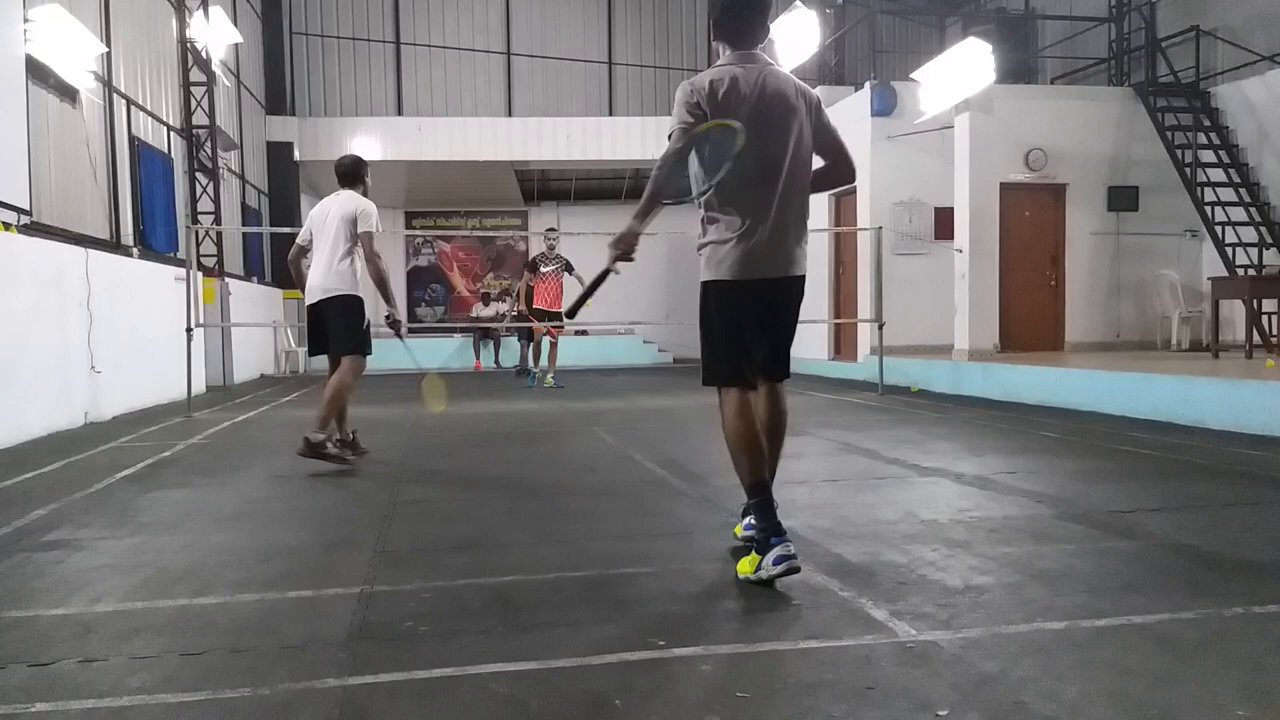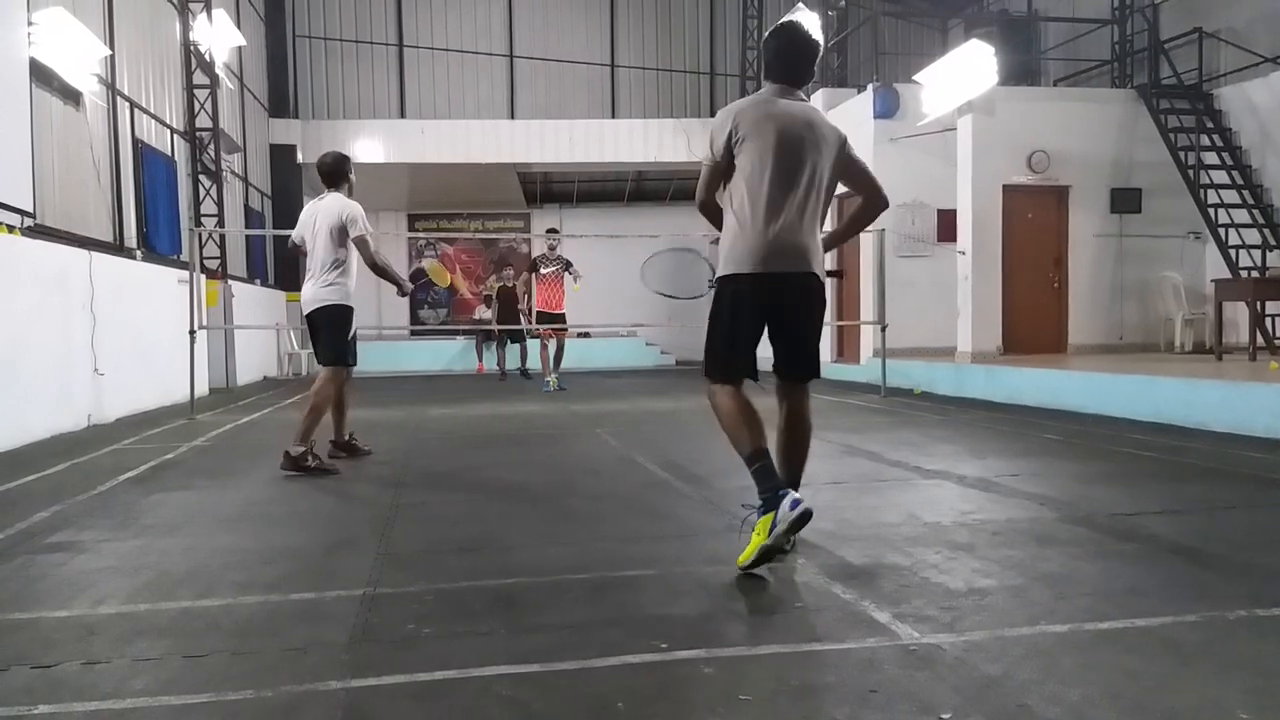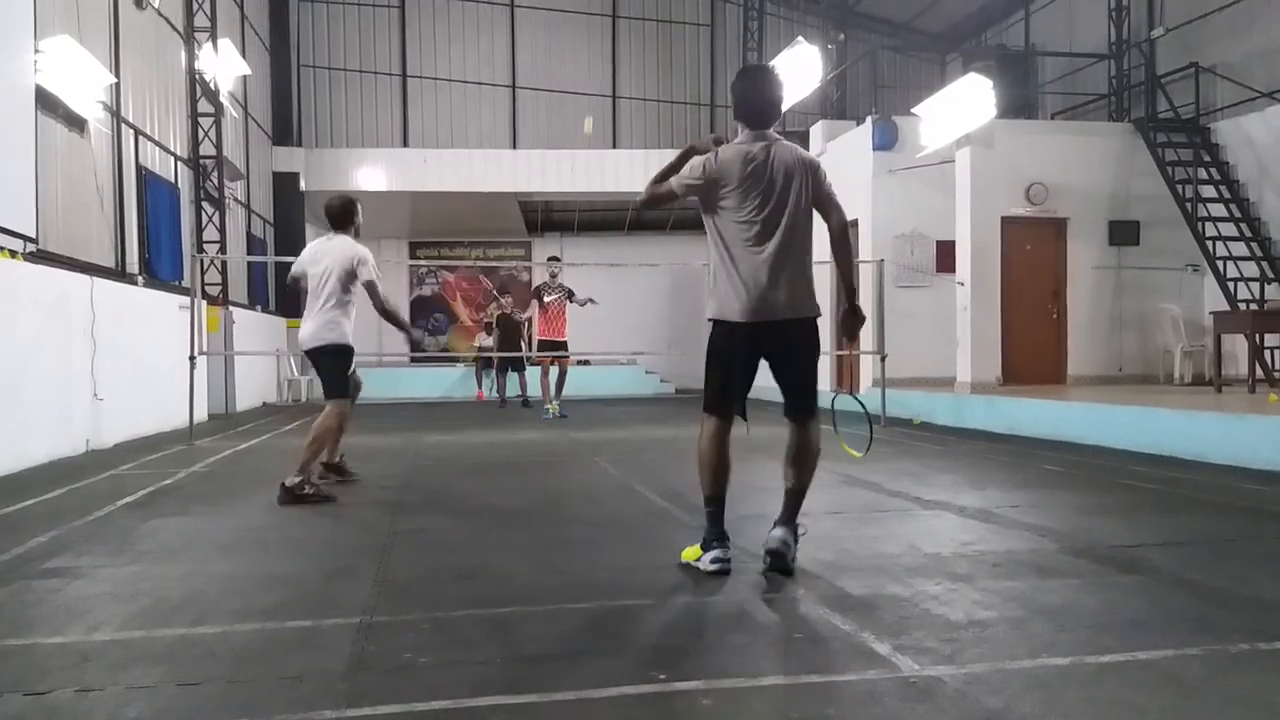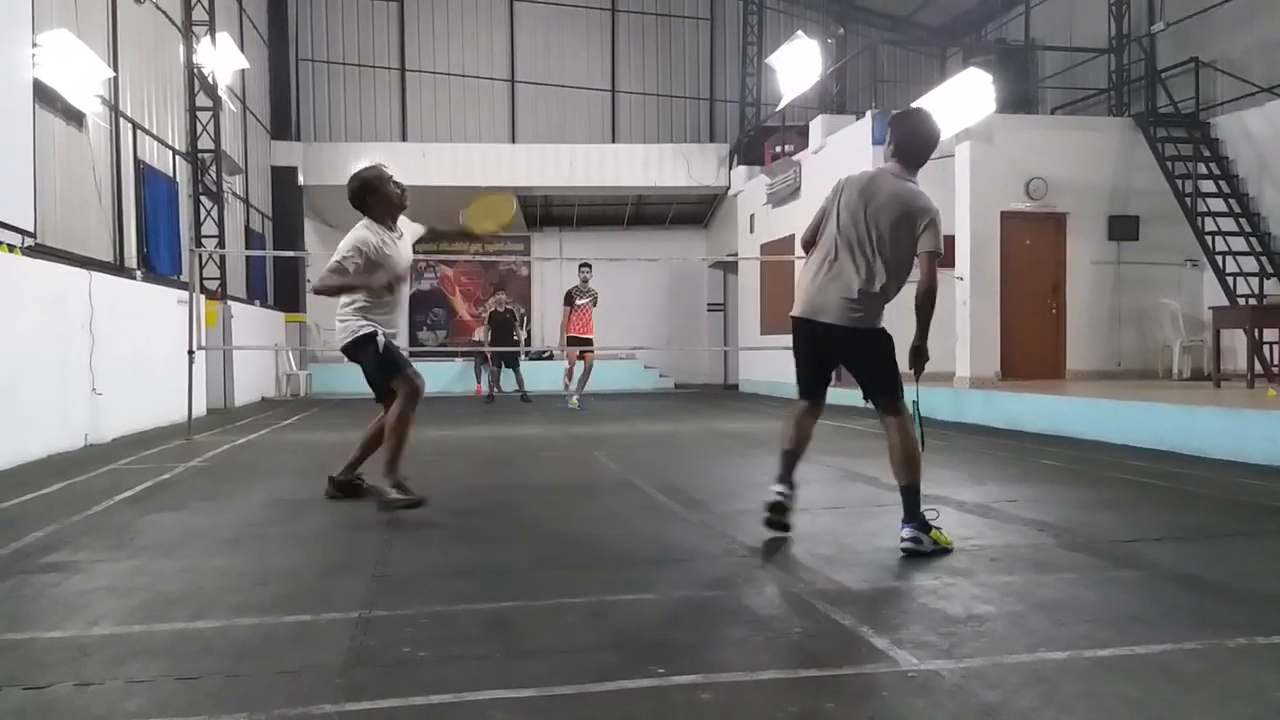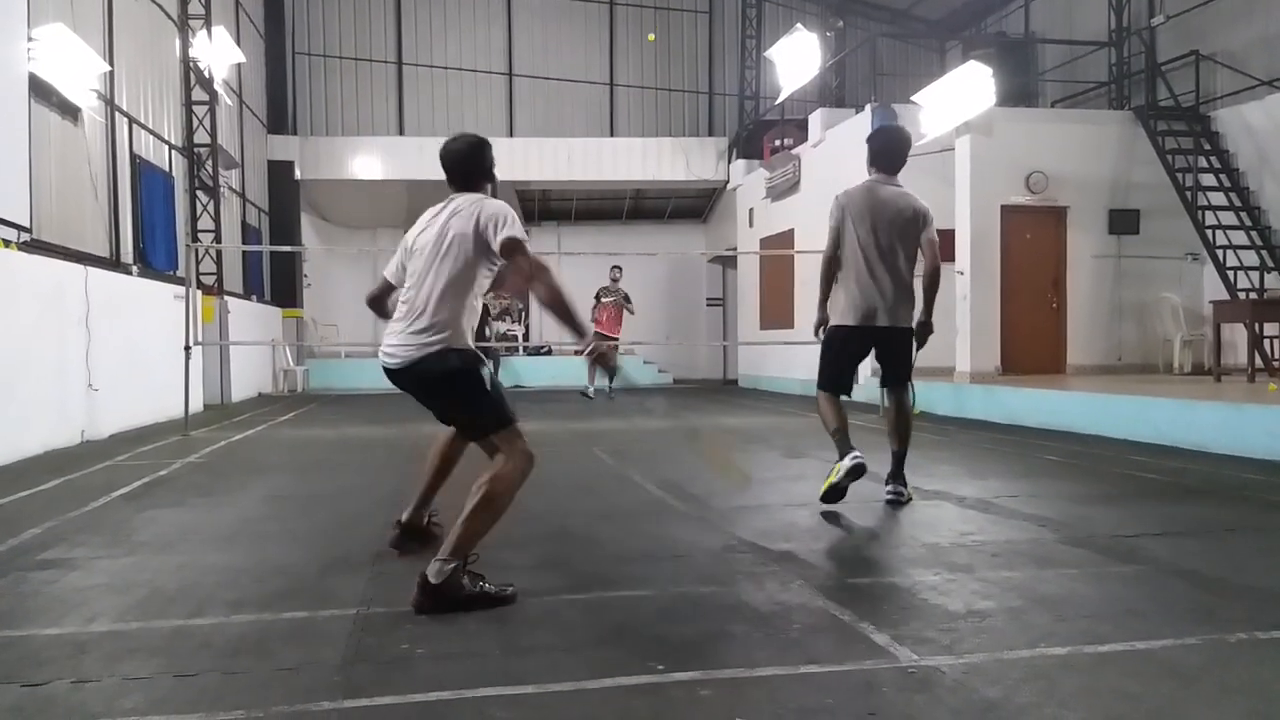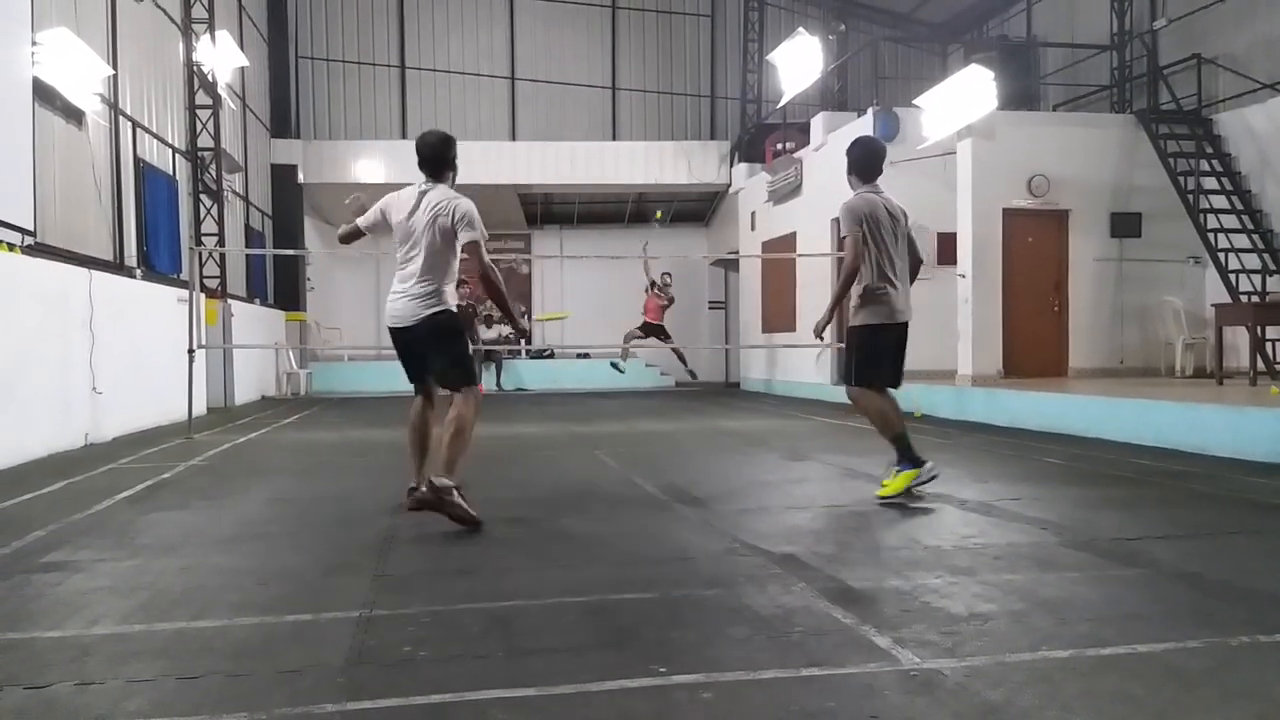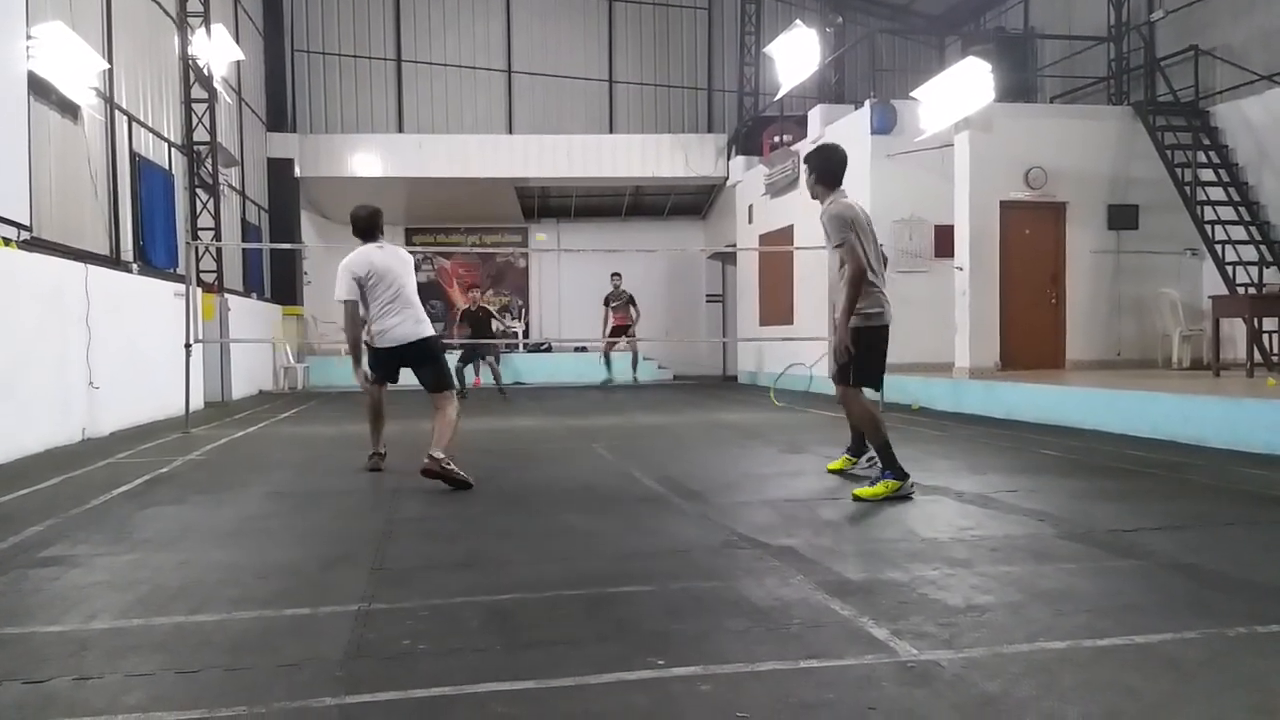
dt=0.7s
person 1, frame 1
left shoulder: (702, 88)
right shoulder: (799, 92)
left elbow: (675, 165)
right elbow: (843, 170)
left wrist: (636, 226)
left hip: (731, 262)
right hip: (788, 263)
left knee: (735, 391)
right knee: (768, 384)
left ankle: (771, 536)
right ankle: (760, 509)
person 1, frame 2
left shoulder: (736, 115)
right shoulder: (827, 130)
left elbow: (705, 199)
right elbow: (875, 199)
left hip: (745, 267)
right hip: (804, 271)
left knee: (724, 385)
right knee: (793, 390)
left ankle: (775, 497)
right ankle: (784, 501)
person 1, frame 3
left shoulder: (715, 163)
right shoulder: (804, 163)
left elbow: (647, 199)
right elbow: (839, 228)
left wrist: (688, 154)
right wrist: (851, 300)
left hip: (735, 313)
right hip: (795, 312)
left knee: (716, 421)
right knee: (803, 420)
left ankle: (714, 541)
right ankle: (786, 523)
person 1, frame 4
left shoulder: (848, 184)
right shoulder: (923, 207)
left elbow: (807, 242)
right elbow: (927, 282)
right wrist: (921, 338)
left hip: (810, 311)
right hip: (861, 320)
left knee: (808, 403)
right knee: (895, 414)
left ankle: (783, 485)
right ankle: (913, 523)
person 1, frame 5
left shoulder: (846, 200)
right shoulder: (916, 207)
left elbow: (830, 258)
right elbow: (933, 266)
left wrist: (822, 308)
right wrist: (926, 315)
left hip: (849, 315)
right hip: (897, 317)
left knee: (828, 394)
right knee: (897, 394)
left ankle: (848, 455)
right ankle: (896, 479)
person 1, frame 6
left shoulder: (854, 206)
right shoulder: (896, 208)
left elbow: (853, 263)
right elbow: (916, 260)
left wrist: (829, 312)
left hip: (871, 312)
right hip: (898, 312)
left knee: (861, 390)
right knee: (879, 388)
left ankle: (913, 462)
right ankle: (907, 463)
person 1, frame 7
left shoulder: (833, 212)
right shoulder: (852, 208)
left elbow: (856, 267)
right elbow: (878, 260)
left wrist: (843, 322)
left hip: (864, 318)
right hip: (869, 314)
left knee: (850, 392)
right knee: (844, 383)
left ankle: (895, 474)
right ankle: (859, 450)
person 2, frame 1
left shoulder: (320, 208)
right shoulder: (363, 205)
left elbow: (293, 258)
right elbow: (371, 259)
right wrist: (392, 307)
left hip: (316, 295)
right hip: (341, 292)
left knee: (338, 364)
right knee: (352, 363)
left ankle: (343, 436)
right ankle: (318, 436)
person 2, frame 2
left shoulder: (309, 209)
right shoulder: (348, 208)
left elbow: (296, 244)
right elbow: (371, 259)
right wrist: (402, 283)
left hip: (313, 299)
right hip: (334, 299)
left knee: (341, 371)
right knee: (333, 373)
left ankle: (341, 439)
right ankle: (298, 450)
person 2, frame 3
left shoulder: (313, 248)
right shoulder: (358, 253)
left elbow: (293, 279)
right elbow: (381, 304)
right wrist: (410, 331)
left hip: (310, 336)
right hip: (331, 338)
left knee: (349, 389)
right knee: (337, 406)
left ankle: (332, 460)
right ankle: (296, 481)
person 2, frame 4
left shoulder: (400, 225)
right shoulder: (363, 238)
left elbow: (426, 232)
right elbow: (321, 283)
left wrist: (462, 231)
right wrist: (361, 283)
left hip: (380, 332)
right hip: (363, 330)
left knee: (395, 408)
right knee: (411, 386)
left ankle: (345, 477)
right ankle: (391, 480)
person 2, frame 5
left shoulder: (423, 224)
right shoulder: (491, 212)
left elbow: (377, 297)
right elbow: (532, 273)
right wrist: (584, 334)
left hip: (396, 356)
right hip: (438, 354)
left knee: (464, 424)
right knee: (515, 456)
left ankle: (413, 520)
right ankle: (444, 576)
person 2, frame 6
left shoulder: (395, 200)
right shoulder: (459, 206)
left elbow: (344, 236)
right elbow: (482, 269)
left wrist: (358, 213)
right wrist: (512, 318)
left hip: (398, 315)
right hip: (434, 314)
left knee: (424, 395)
right knee: (465, 396)
left ankle: (419, 486)
right ankle: (443, 487)
person 2, frame 7
left shoulder: (350, 264)
right shoulder: (403, 256)
left elbow: (352, 317)
left wrist: (357, 366)
left hip: (384, 340)
right hip: (422, 335)
left knee: (376, 382)
right knee: (447, 403)
left ankle: (376, 453)
right ankle: (437, 458)
